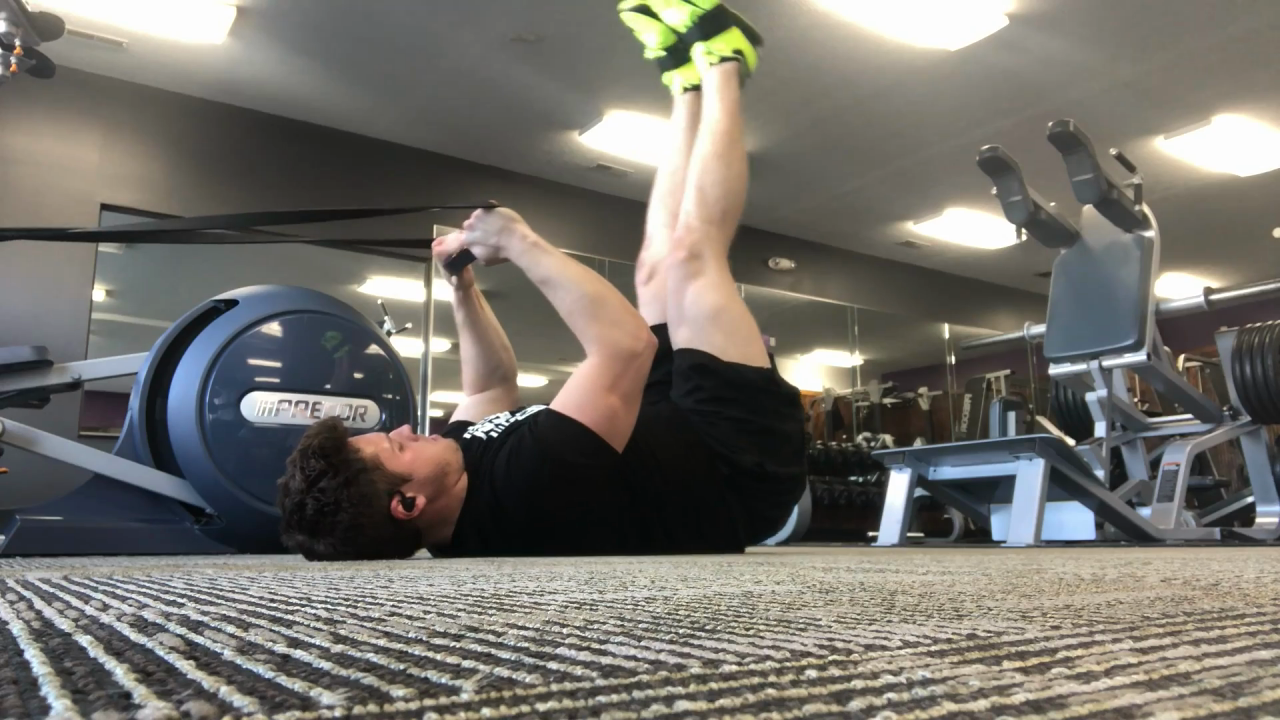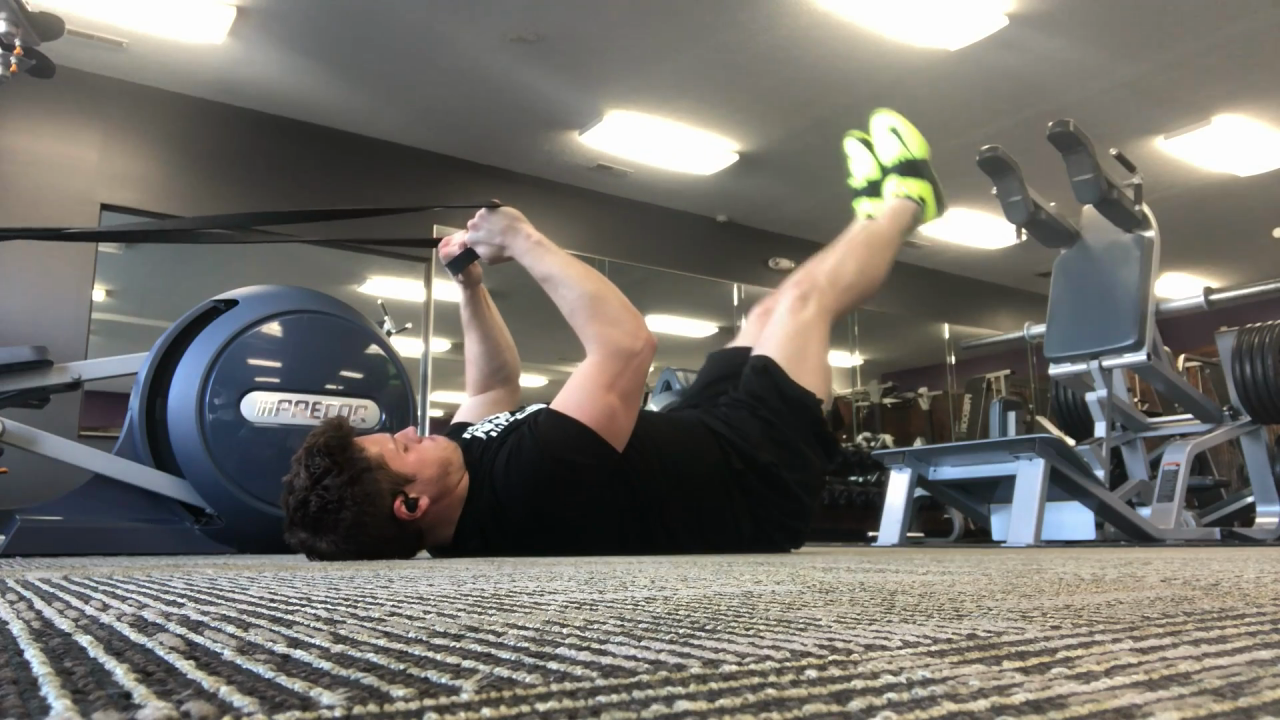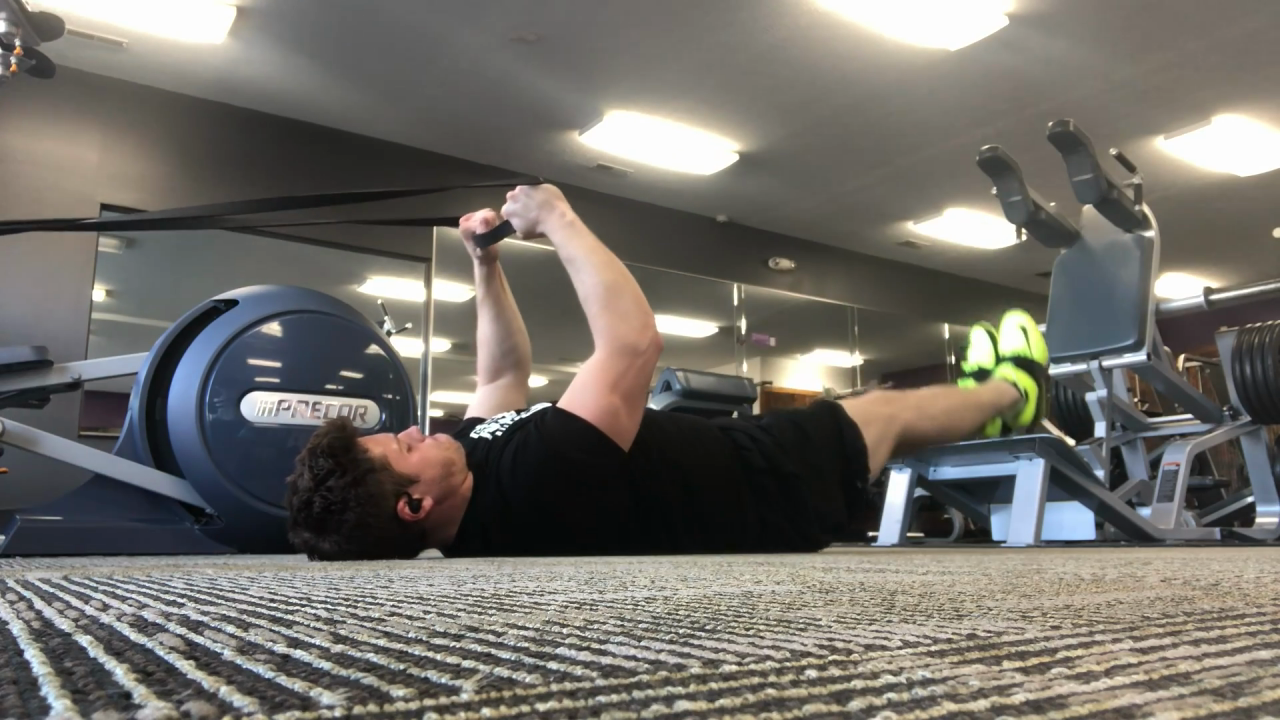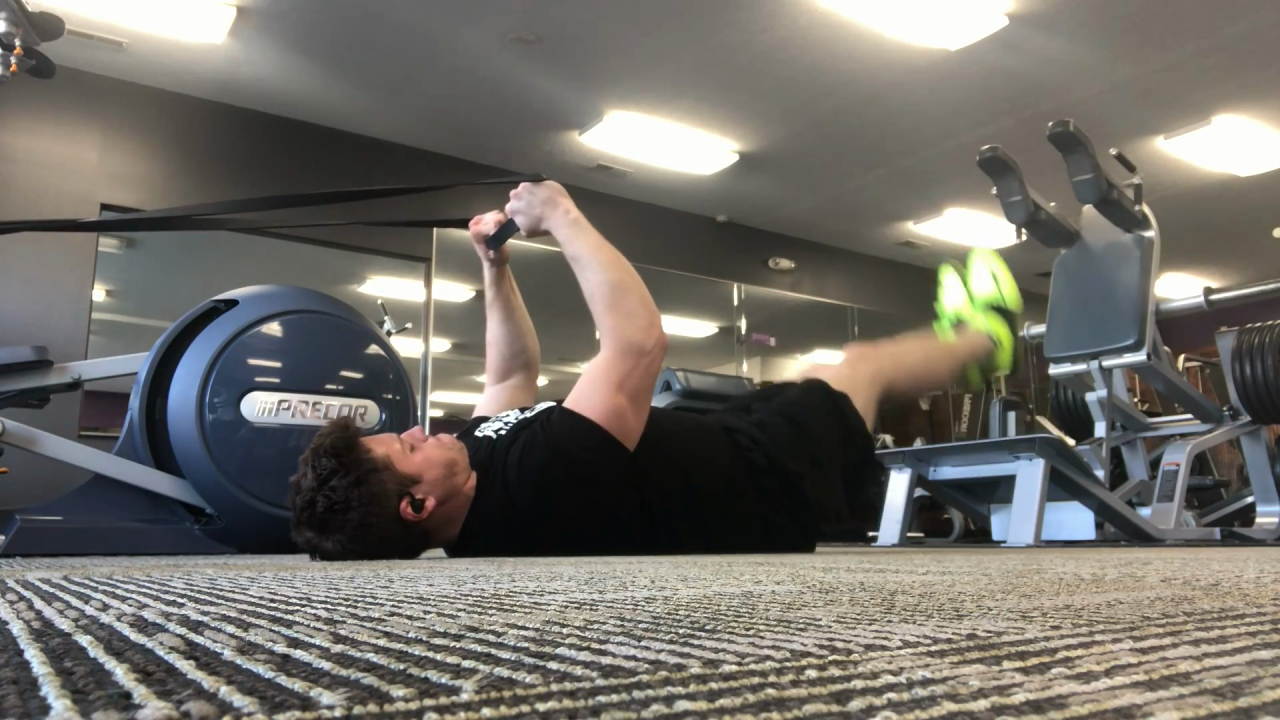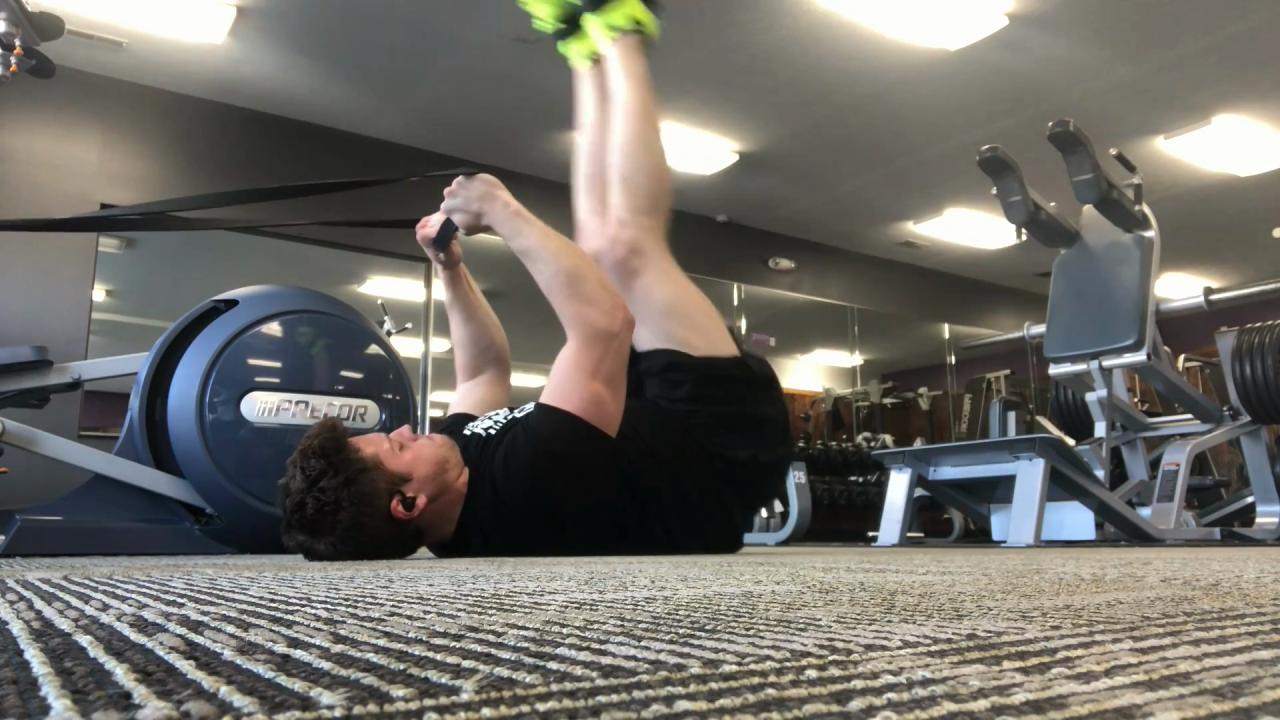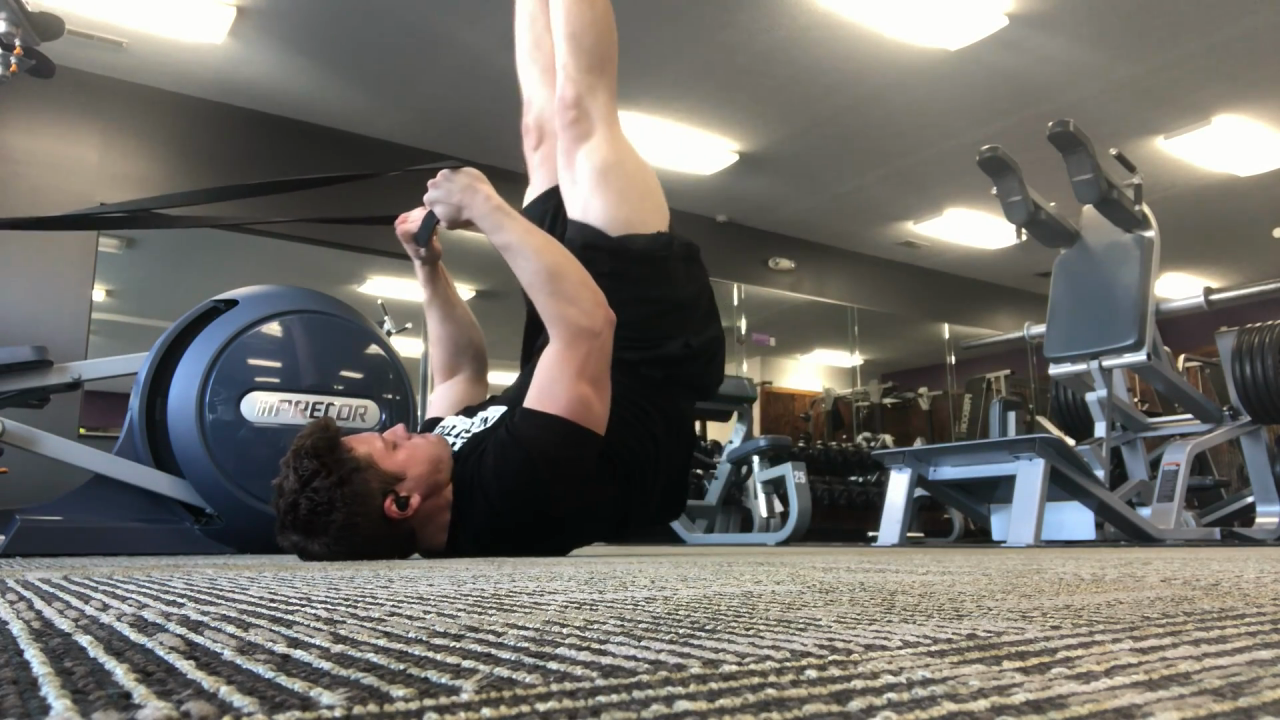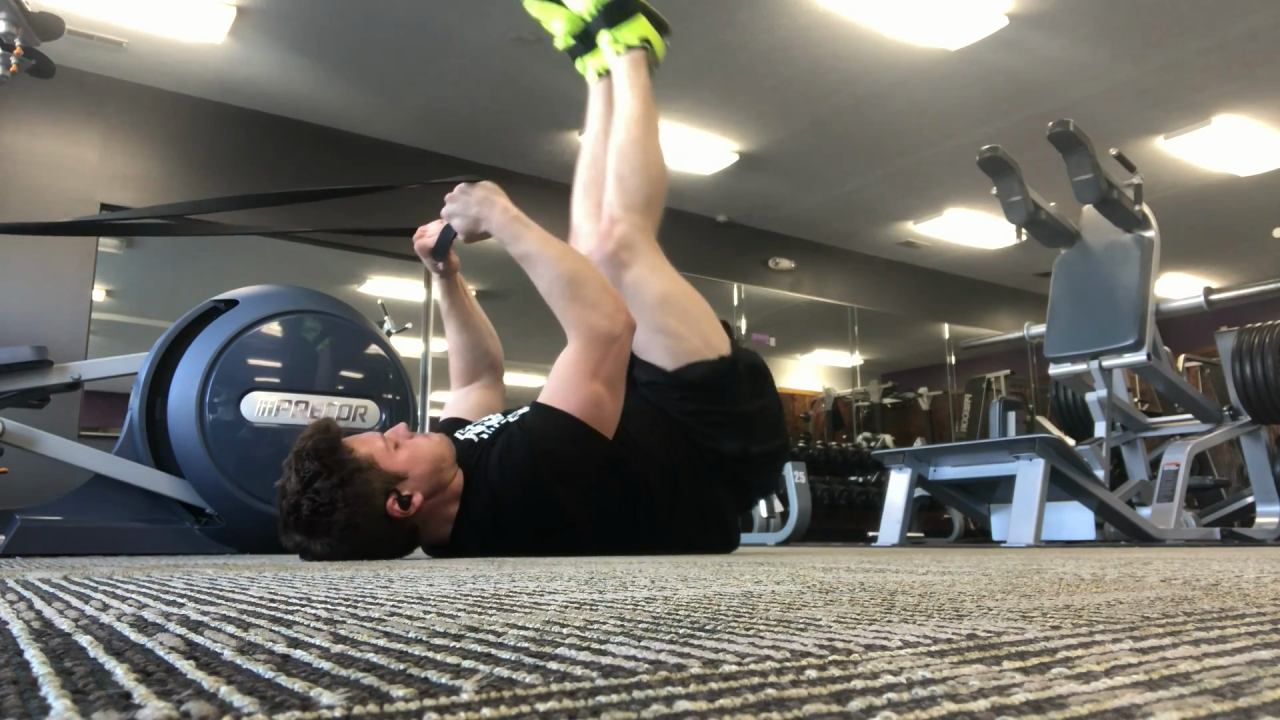
dt=0.7s
person 1, frame 1
left shoulder: (466, 495)
right shoulder: (528, 485)
left elbow: (493, 386)
right elbow: (628, 345)
left wrist: (463, 285)
right wrist: (521, 244)
left hip: (671, 439)
right hip: (742, 465)
right knee: (689, 254)
left ankle: (689, 78)
right ankle: (718, 63)
person 1, frame 2
left shoulder: (465, 460)
right shoulder: (529, 481)
left elbow: (493, 386)
right elbow: (626, 346)
left wrist: (469, 282)
right wrist: (523, 241)
left hip: (700, 448)
right hip: (750, 477)
left knee: (768, 313)
right knee: (804, 298)
left ankle: (880, 213)
right ankle: (902, 202)
person 1, frame 3
left shoulder: (477, 459)
right shoulder: (538, 483)
left elbow: (506, 373)
right elbow: (633, 343)
left wrist: (486, 265)
right wrist: (558, 221)
left hip: (719, 461)
right hip: (762, 488)
left knee: (873, 411)
right knee: (883, 410)
left ankle: (985, 392)
right ankle: (1006, 389)
person 1, frame 4
left shoulder: (478, 458)
right shoulder: (540, 485)
left elbow: (511, 378)
right elbow: (639, 344)
left wrist: (495, 267)
right wrist: (562, 217)
left hip: (720, 455)
right hip: (765, 480)
left knee: (825, 366)
right knee: (858, 364)
left ankle: (968, 335)
right ankle: (981, 341)
person 1, frame 5
left shoulder: (463, 495)
right shoulder: (528, 484)
left elbow: (485, 371)
right elbow: (605, 324)
left wrist: (449, 268)
right wrist: (501, 213)
left hip: (655, 434)
right hip: (723, 444)
right knee: (626, 252)
left ankle: (590, 52)
person 1, frame 6
right shoulder: (517, 486)
left elbow: (462, 372)
right elbow: (589, 324)
left wrist: (428, 265)
right wrist: (484, 208)
left hip: (592, 364)
right hip: (653, 356)
left knee: (546, 121)
person 1, frame 7
right shoulder: (521, 489)
left elbow: (480, 377)
right elbow: (608, 326)
left wrist: (445, 277)
right wrist: (502, 219)
left hip: (658, 426)
right hip: (717, 439)
right knee: (615, 247)
left ankle: (606, 65)
right ankle: (626, 55)
